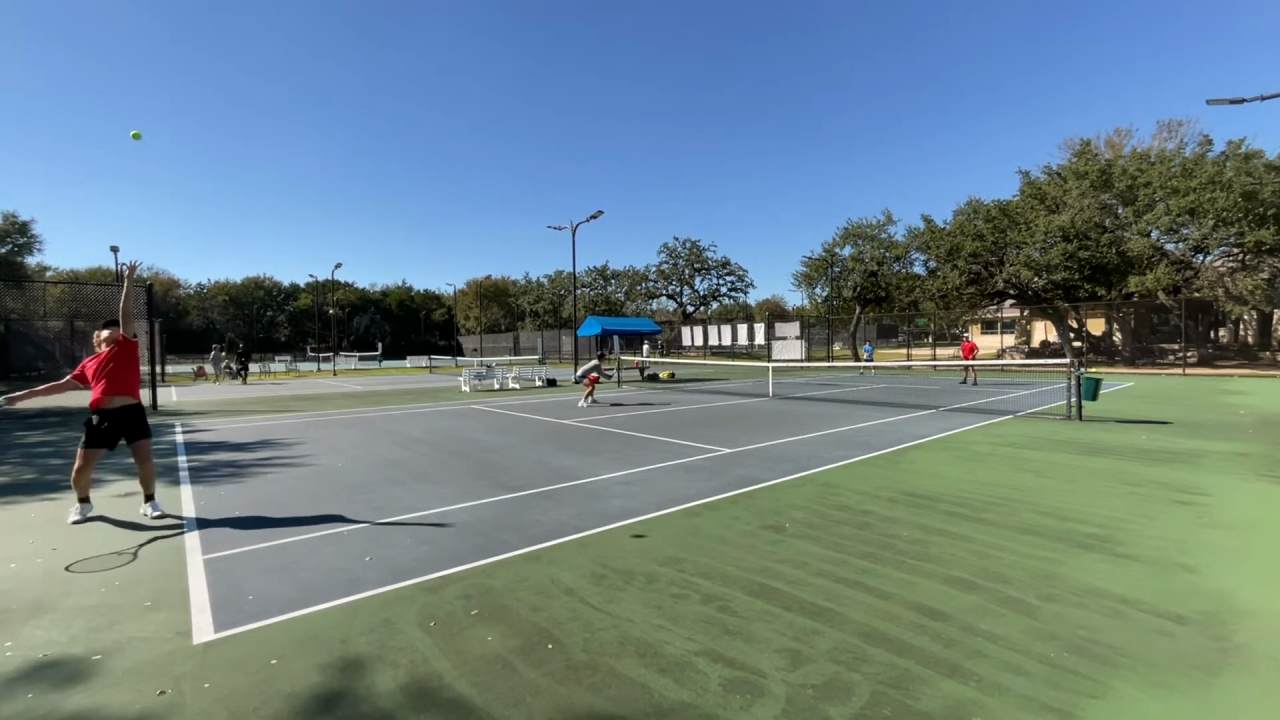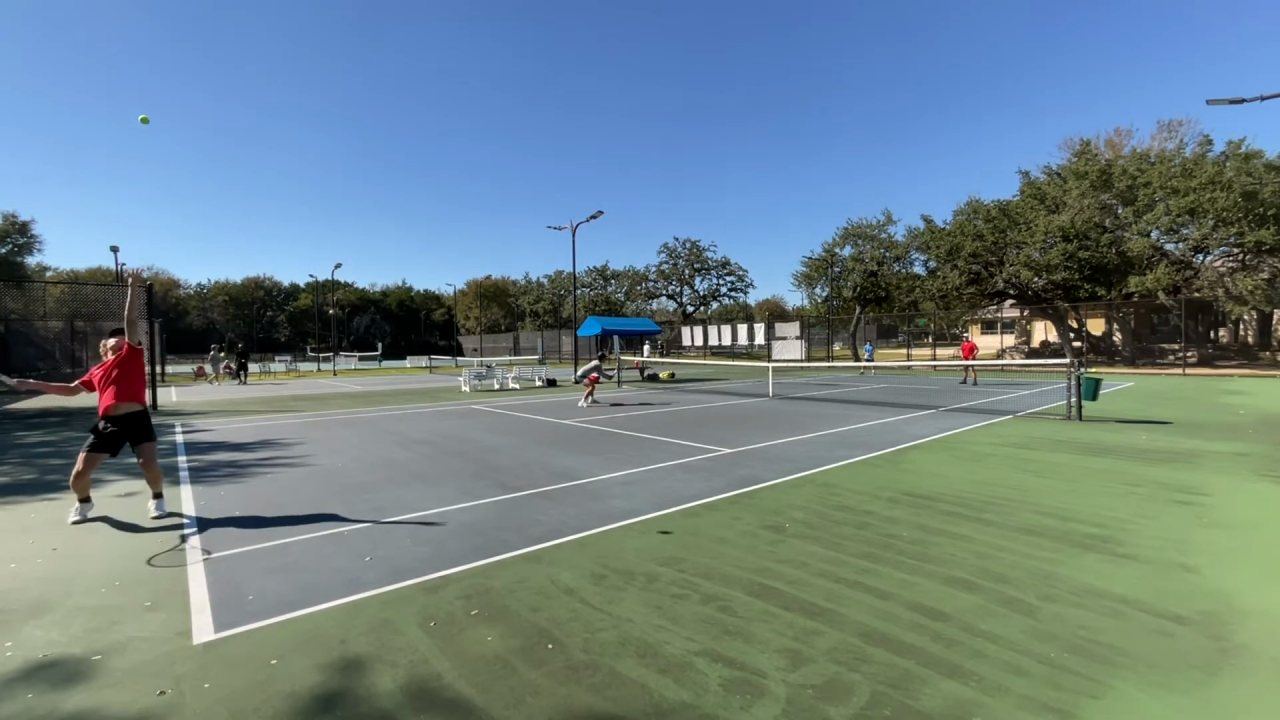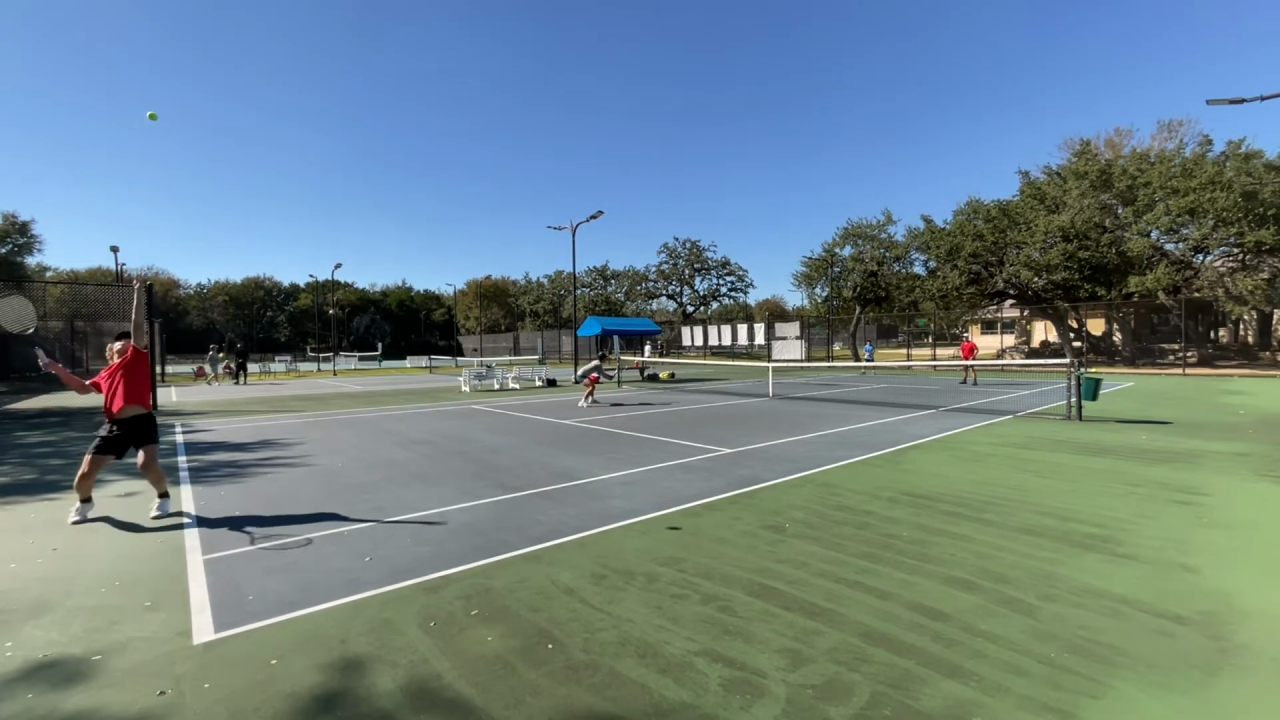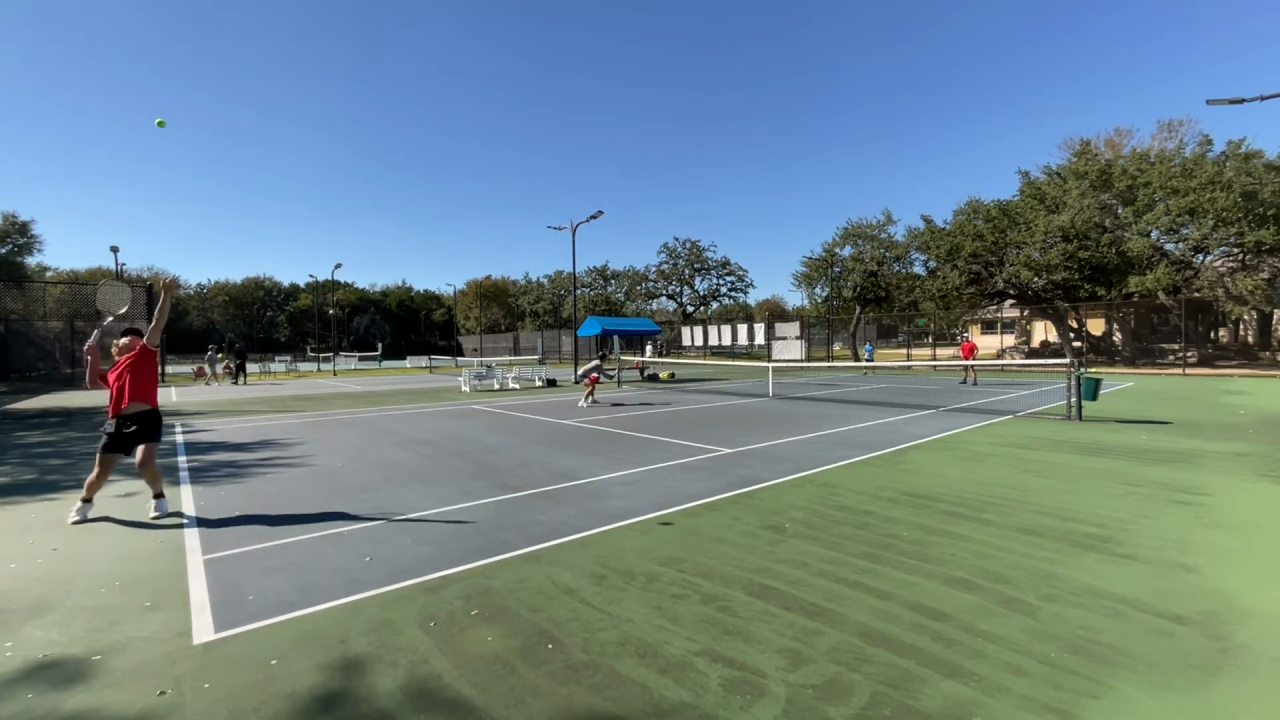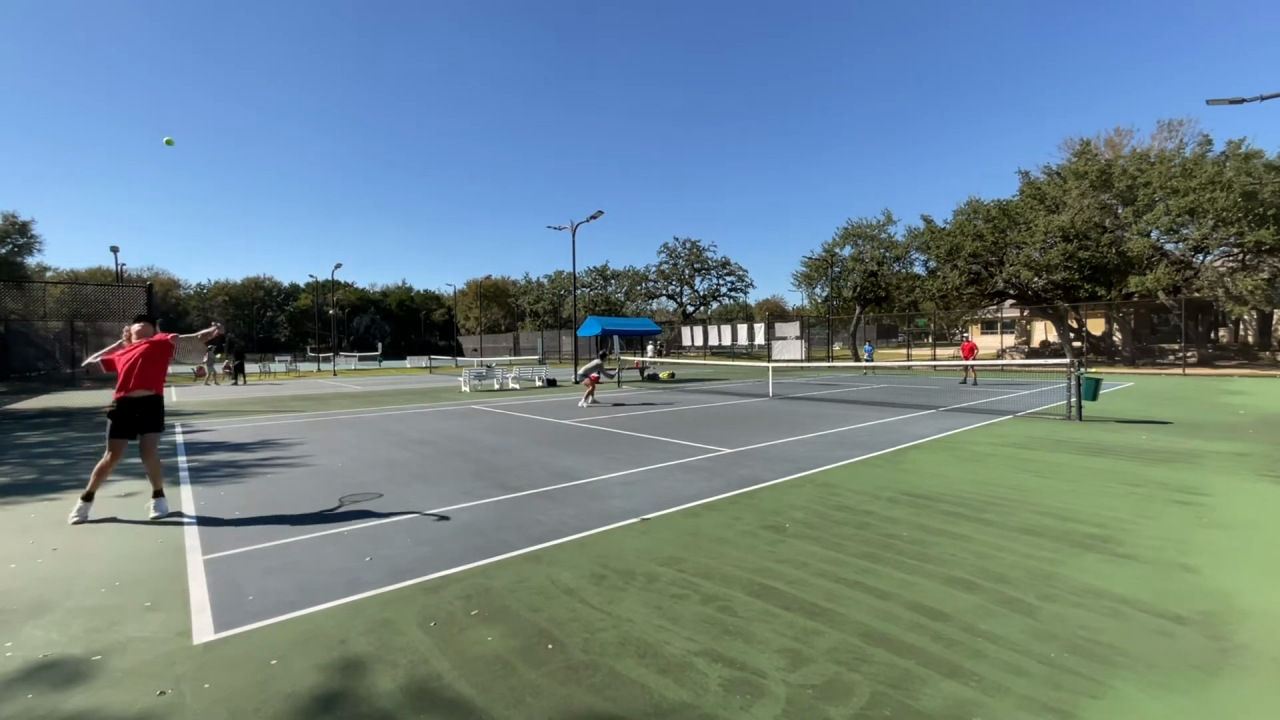
dt=0.1s
person 1, frame 1
left shoulder: (126, 346)
right shoulder: (89, 364)
left elbow: (126, 313)
right elbow: (63, 384)
left wrist: (129, 279)
right wrist: (23, 395)
left hip: (131, 413)
right hip: (101, 417)
left knee: (144, 462)
right knee: (81, 469)
left ankle: (149, 501)
right ankle: (83, 503)
person 1, frame 2
left shoulder: (132, 354)
right shoulder: (97, 371)
left elbow: (131, 321)
right elbow: (72, 388)
left wrist: (132, 288)
right wrist: (32, 384)
left hip: (136, 419)
right hip: (108, 423)
left knee: (149, 463)
right knee: (80, 472)
left ankle: (157, 498)
right ankle: (84, 503)
person 1, frame 3
left shoulder: (137, 357)
right shoulder: (104, 375)
left elbow: (138, 325)
right elbow: (83, 388)
left wrist: (139, 293)
right wrist: (58, 369)
left hip: (141, 422)
right hip: (113, 426)
left knee: (148, 465)
right knee: (86, 473)
left ankle: (163, 498)
right ankle: (84, 503)
person 1, frame 4
left shoulder: (144, 353)
right shoulder: (113, 371)
left elbow: (157, 324)
right elbow: (94, 383)
left wrist: (166, 295)
right wrist: (92, 356)
left hip: (146, 418)
right hip: (117, 423)
left knee: (145, 463)
right knee: (100, 472)
left ankle: (158, 498)
right ankle: (85, 503)
person 1, frame 5
left shoulder: (159, 342)
right shoulder: (118, 355)
left elbow: (183, 338)
right elbow: (91, 362)
left wrist: (208, 333)
right wrist: (120, 342)
left hip: (150, 403)
right hip: (122, 404)
left knee: (148, 454)
right knee: (112, 456)
left ankle: (158, 498)
right ankle: (85, 501)
